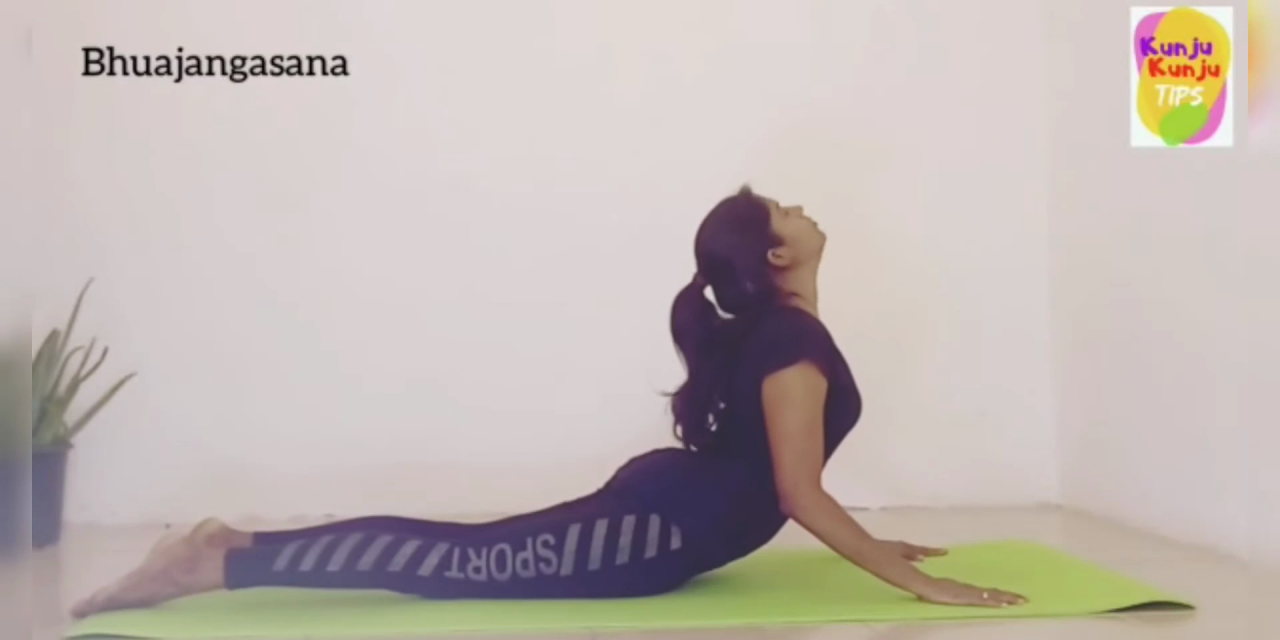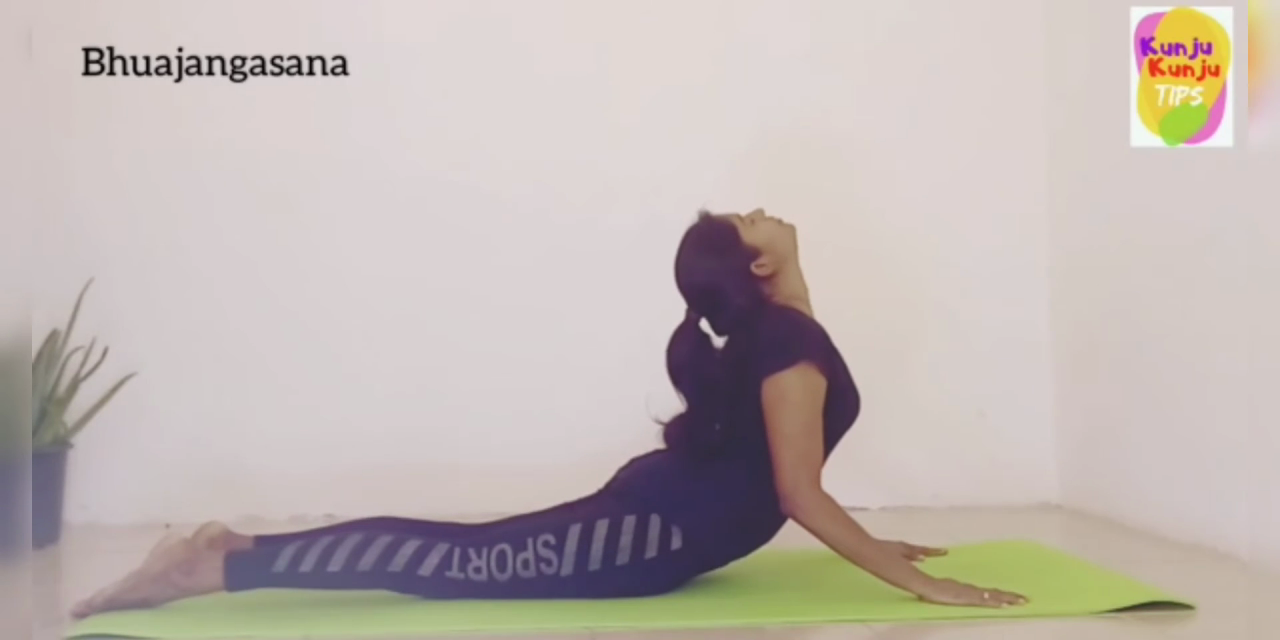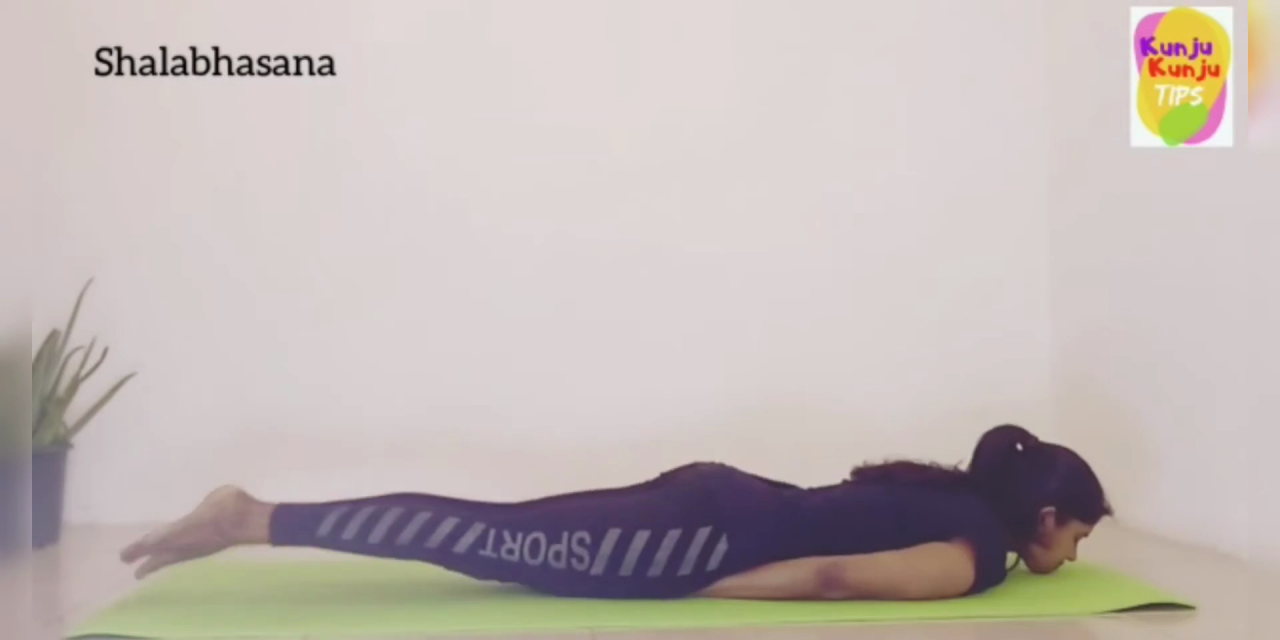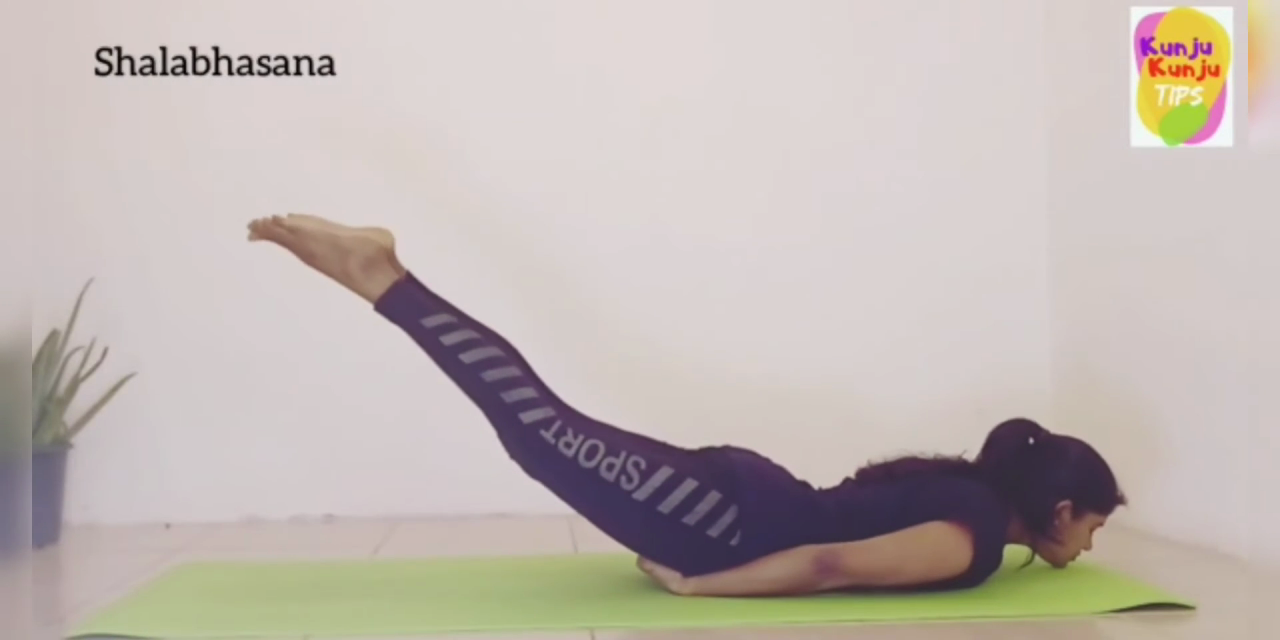
dt=1s
person 1, frame 1
left shoulder: (770, 329)
right shoulder: (795, 343)
left elbow: (781, 474)
right elbow: (801, 495)
left wrist: (871, 544)
right wrist: (914, 580)
left hip: (660, 502)
right hip: (663, 530)
left knee: (463, 548)
right knee: (462, 566)
left ankle: (238, 542)
right ankle: (211, 568)
person 1, frame 2
left shoulder: (768, 332)
right shoulder: (791, 343)
left elbow: (779, 476)
right elbow: (801, 496)
left wrist: (872, 545)
right wrist: (916, 582)
left hip: (656, 505)
right hip: (659, 532)
left knee: (458, 547)
right knee: (457, 566)
left ankle: (239, 546)
right ankle: (207, 571)
person 1, frame 3
left shoulder: (965, 496)
right shoulder: (978, 556)
right elbow: (834, 575)
right wrist: (708, 595)
left hip: (714, 499)
right hip: (712, 536)
left knee: (491, 529)
right knee: (490, 541)
left ankle: (260, 516)
right ankle: (256, 521)
person 1, frame 4
left shoulder: (969, 486)
right shoulder: (974, 541)
right elbow: (829, 564)
right wrist: (693, 585)
left hip: (740, 495)
right hip: (730, 522)
left knee: (549, 427)
right knee: (542, 429)
left ankle: (384, 276)
right ankle: (381, 281)
